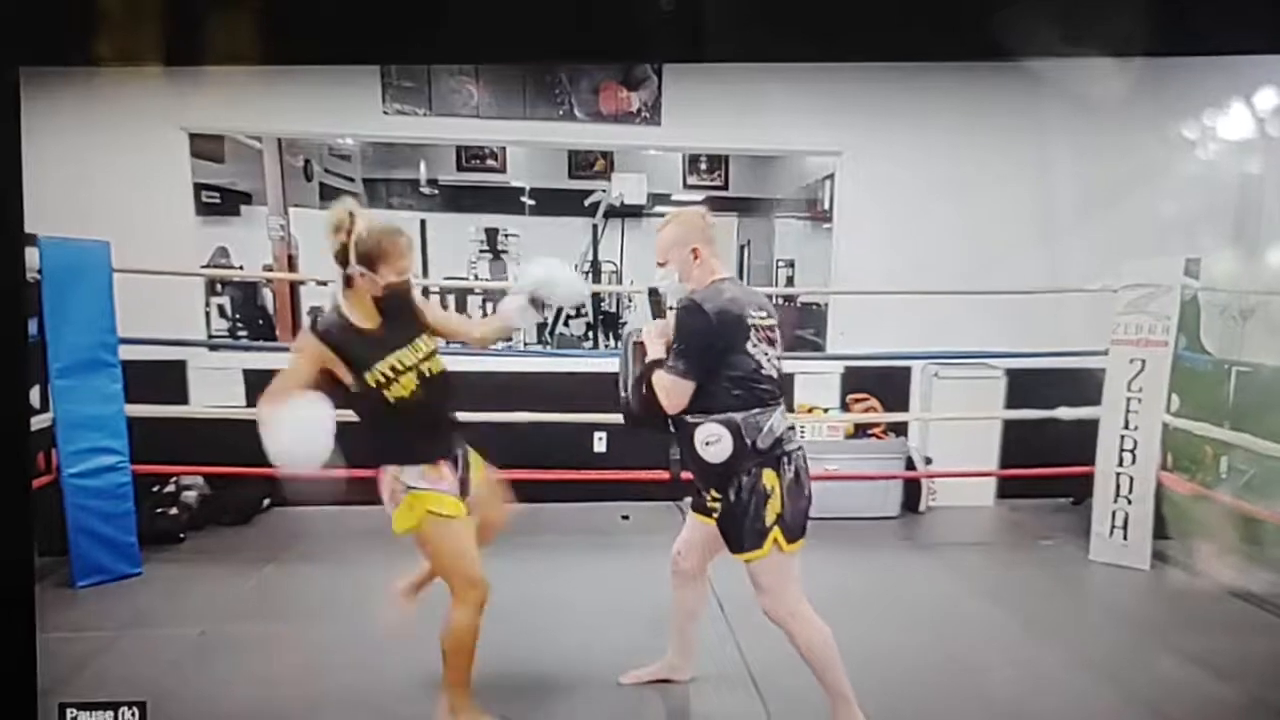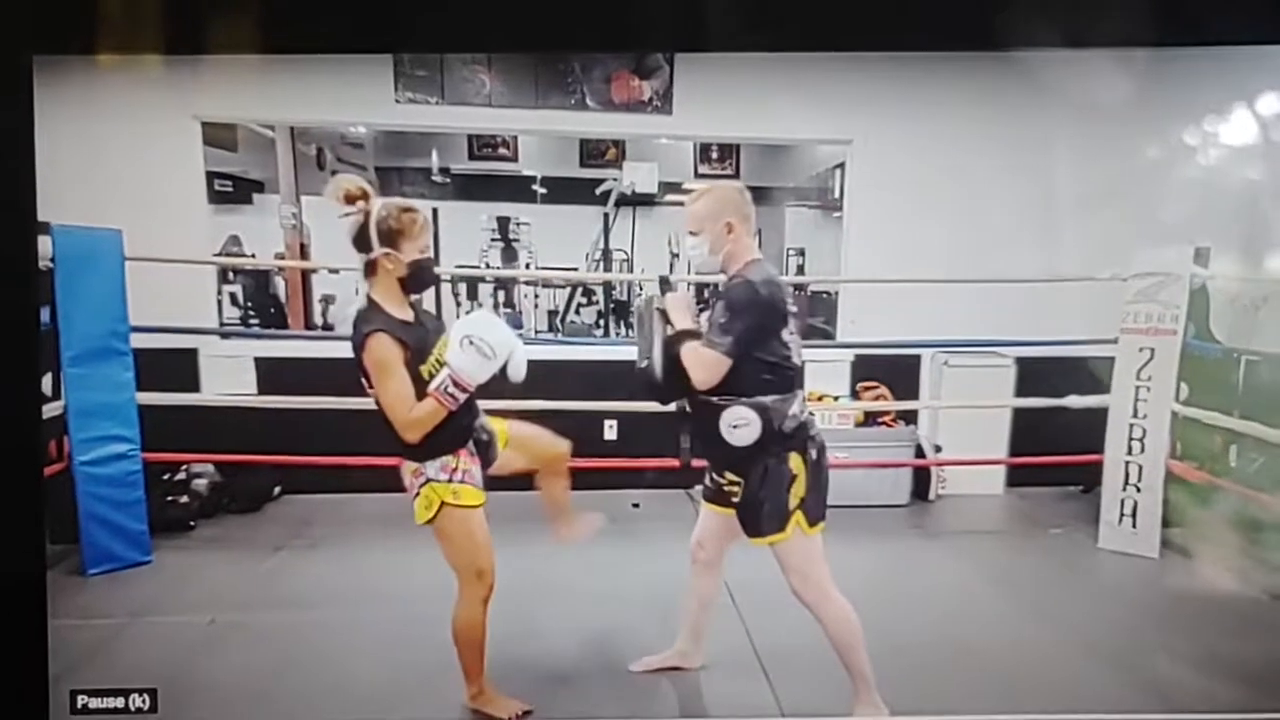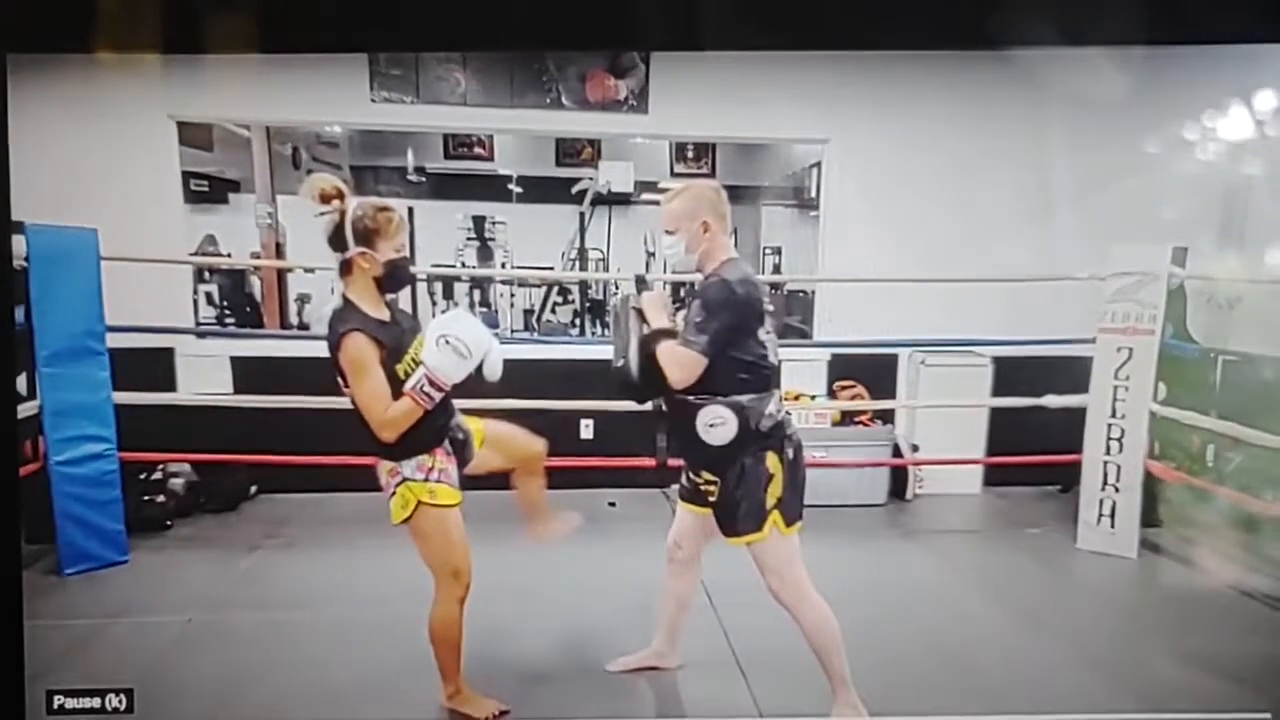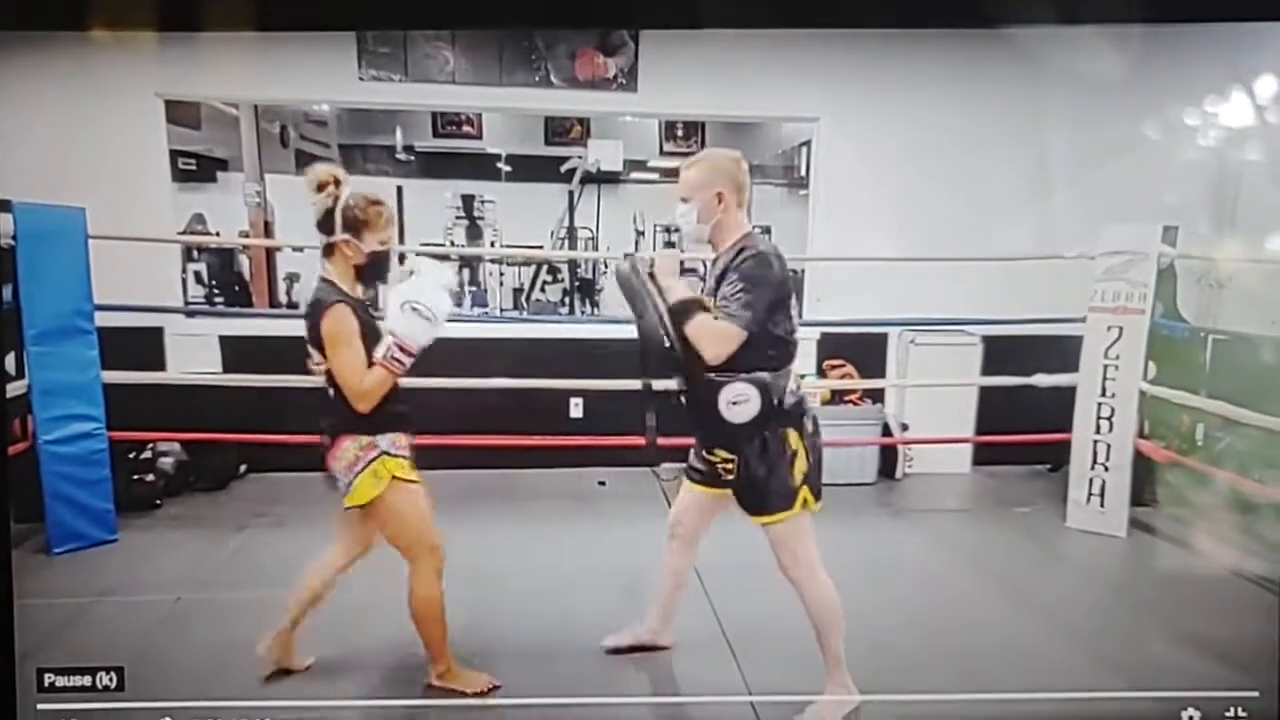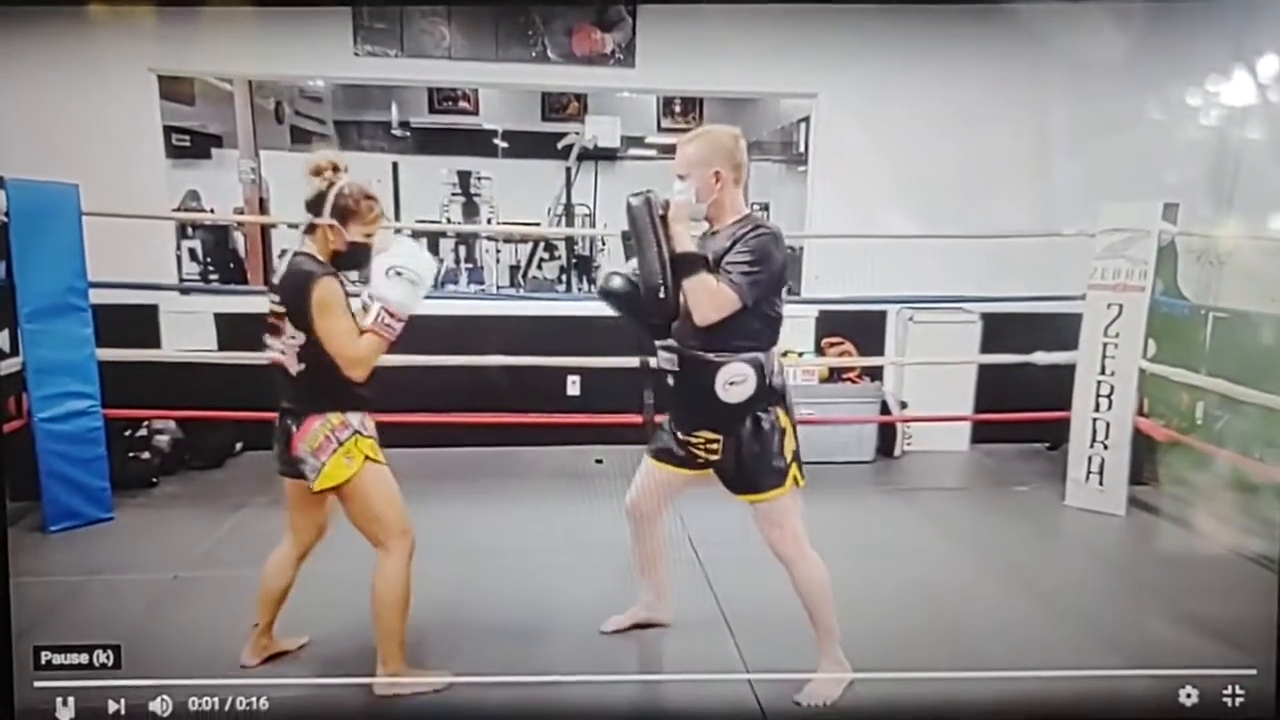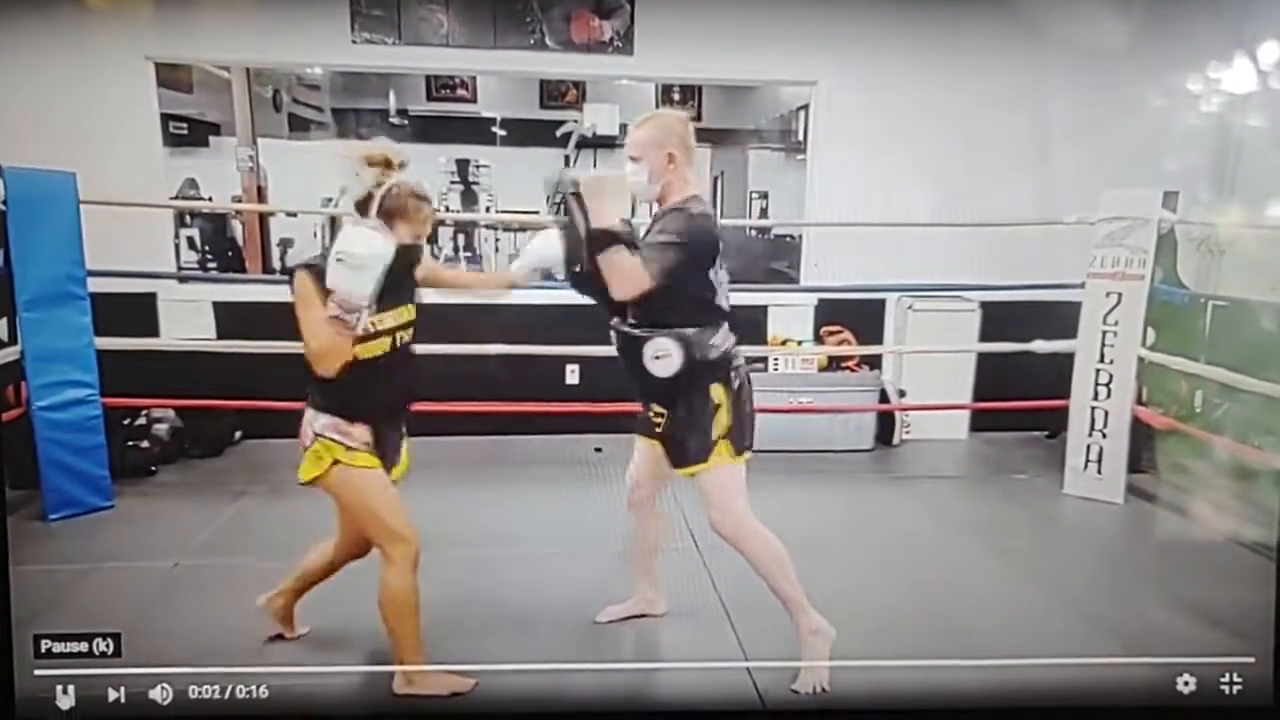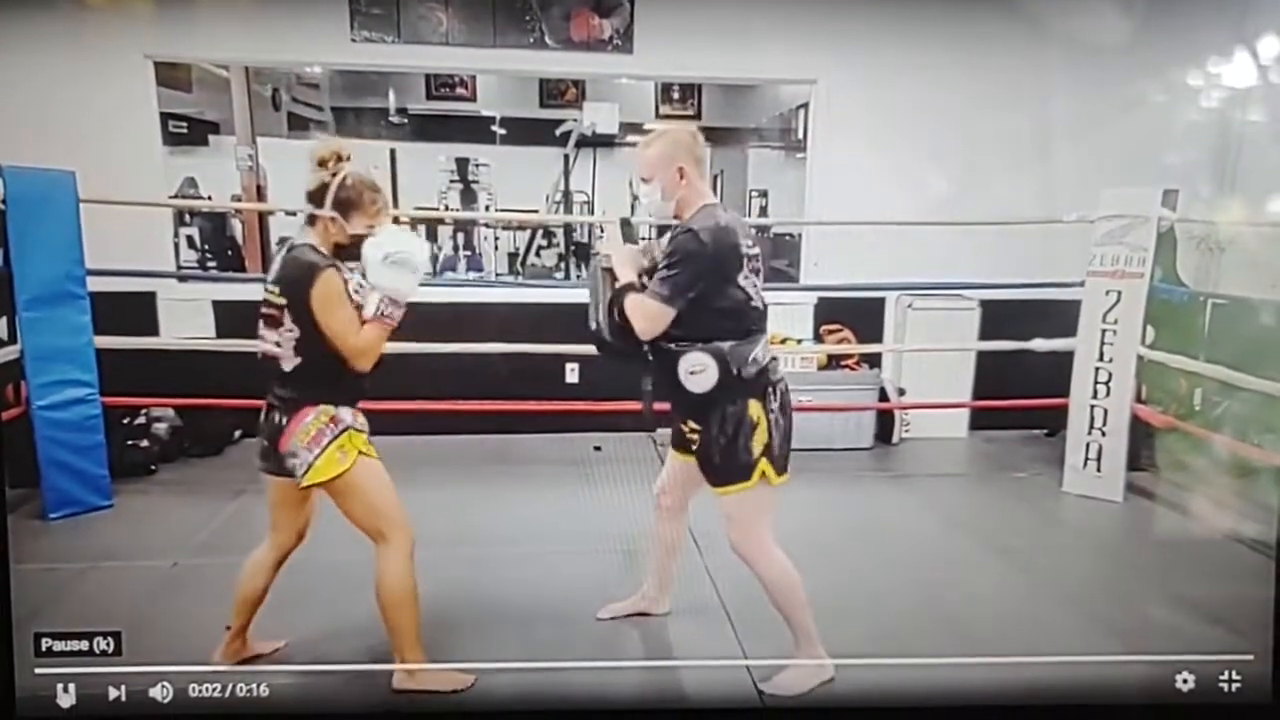
dt=0.5s
person 1, frame 1
left shoulder: (701, 310)
right shoulder: (750, 302)
left elbow: (672, 400)
left wrist: (658, 354)
right wrist: (676, 347)
left hip: (759, 473)
right hip: (735, 469)
left knee: (781, 605)
right knee: (686, 561)
right ankle: (677, 662)
person 1, frame 2
left shoulder: (751, 290)
right shoulder: (756, 284)
left elbow: (705, 373)
left wrist: (681, 322)
right wrist: (691, 333)
left hip: (779, 457)
right hip: (743, 453)
left knee: (811, 585)
right knee: (704, 550)
right ankle: (687, 649)
person 1, frame 3
left shoulder: (726, 290)
right shoulder: (728, 284)
left elbow: (681, 372)
left wrist: (658, 320)
right wrist: (660, 328)
left hip: (755, 457)
right hip: (719, 454)
left knee: (787, 583)
right knee: (681, 549)
right ankle: (664, 649)
person 1, frame 4
left shoulder: (759, 262)
right shoulder: (729, 260)
left elbow: (717, 347)
left wrist: (675, 290)
right wrist: (683, 299)
left hip: (771, 436)
left knee: (798, 562)
right knee: (682, 526)
right ankle: (657, 627)
person 1, frame 5
left shoulder: (759, 241)
right shoulder: (705, 237)
left elbow: (709, 308)
right elbow: (683, 308)
left wrist: (682, 239)
left hip: (749, 414)
right hip: (692, 406)
left knee: (786, 539)
right knee: (641, 504)
left ankle: (833, 659)
right ankle: (655, 604)
person 1, frame 6
left shoulder: (691, 222)
right shoulder: (669, 217)
left elbow: (628, 286)
right elbow: (633, 287)
left wrist: (600, 216)
right wrist: (594, 253)
left hip: (705, 387)
right hip: (665, 387)
left knee: (730, 518)
right knee: (640, 490)
left ankle: (811, 627)
right ankle: (648, 594)
person 1, frame 7
left shoulder: (696, 238)
right shoulder: (728, 227)
left elbow: (648, 324)
left wrist: (626, 273)
right wrist: (649, 275)
left hip: (740, 404)
right hip: (715, 399)
left knee: (750, 539)
right knee: (669, 495)
left ankle: (813, 654)
right ankle: (656, 595)
person 2, frame 1
left shoulder: (408, 306)
right shoulder: (326, 337)
left elbow: (476, 333)
right elbow: (276, 400)
left wrist: (524, 303)
left hip: (447, 446)
right hip: (412, 475)
left knee: (491, 524)
right knee: (473, 590)
left ankle: (418, 581)
person 2, frame 2
left shoulder: (405, 302)
right shoulder: (379, 333)
right elbow: (403, 420)
left wrist: (492, 353)
right wrist: (465, 369)
left hip: (463, 426)
right hip: (436, 461)
left knee: (553, 449)
right knee: (476, 582)
left ankle: (565, 522)
person 2, frame 3
left shoulder: (384, 307)
right shoulder: (354, 335)
right elbow: (387, 425)
left wrist: (461, 348)
right wrist: (440, 372)
left hip: (448, 432)
right hip: (415, 466)
left knee: (533, 449)
right knee: (455, 581)
left ankle: (540, 520)
person 2, frame 4
left shoulder: (343, 293)
right shoulder: (335, 310)
left elbow: (370, 353)
right elbow: (364, 395)
left wrist: (412, 308)
right wrist: (407, 337)
left hip: (376, 440)
right hip: (368, 446)
left knee: (353, 545)
right knee: (427, 556)
left ankle: (280, 643)
right ankle: (443, 668)
person 2, frame 5
left shoulder: (293, 271)
right shoulder: (320, 282)
right elbow: (355, 363)
left wrist: (383, 295)
right wrist: (397, 304)
left hip: (298, 426)
right hip: (334, 430)
left knee: (300, 536)
right knee: (397, 541)
left ankle: (260, 641)
right ankle: (392, 669)
person 2, frame 6
left shoulder: (401, 264)
right shoulder: (313, 275)
left elbow: (476, 280)
right elbow: (326, 363)
right wrist: (348, 297)
left hip: (382, 427)
right hip: (338, 433)
left knee: (357, 539)
right knee: (403, 546)
left ankle: (282, 602)
right ankle: (412, 672)
person 2, frame 7
left shoulder: (288, 259)
right shoulder: (321, 275)
right elbow: (360, 353)
left wrist: (372, 289)
right wrist: (392, 292)
left hip: (282, 420)
right hip: (323, 426)
left knee: (281, 538)
right knee: (396, 537)
left ankle: (233, 643)
right ankle: (411, 665)
